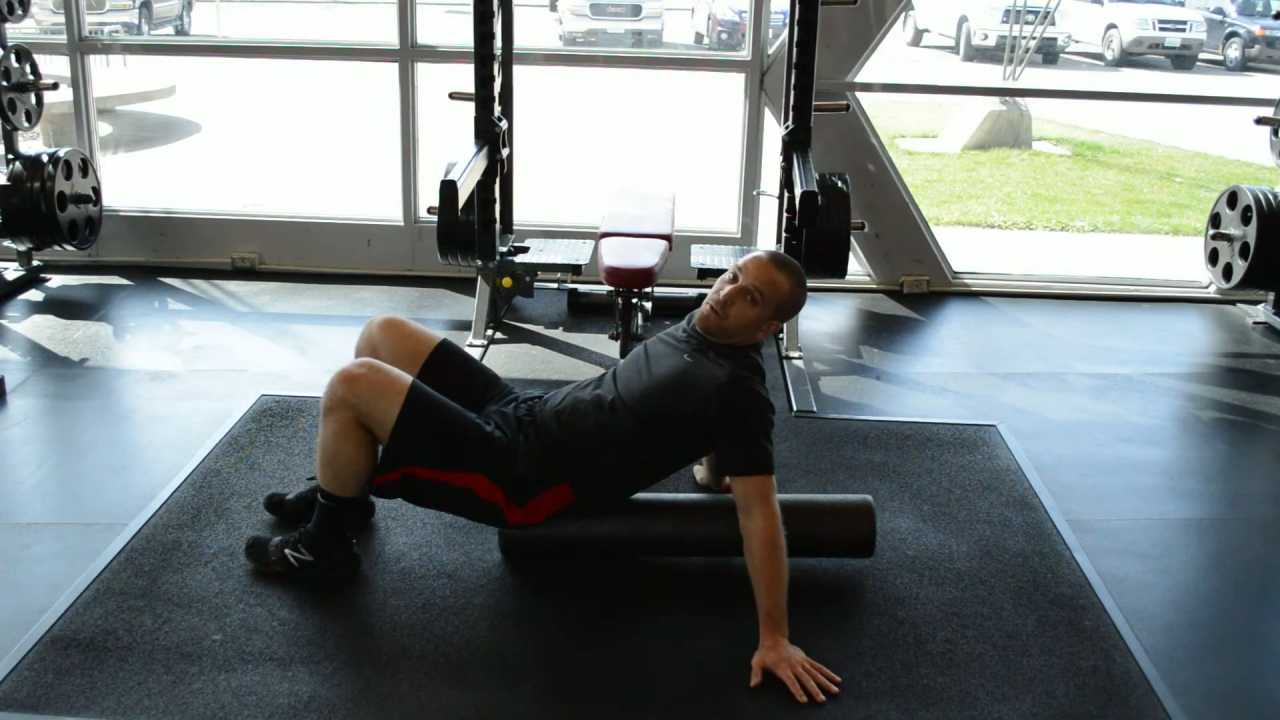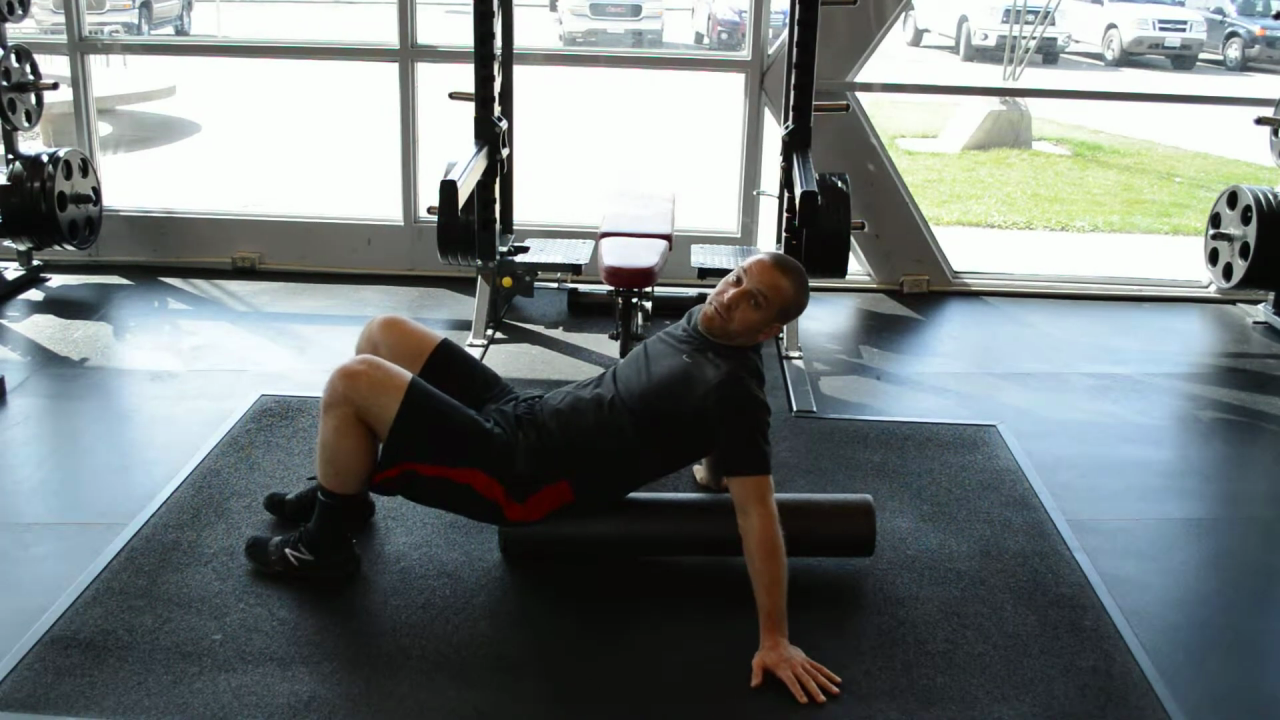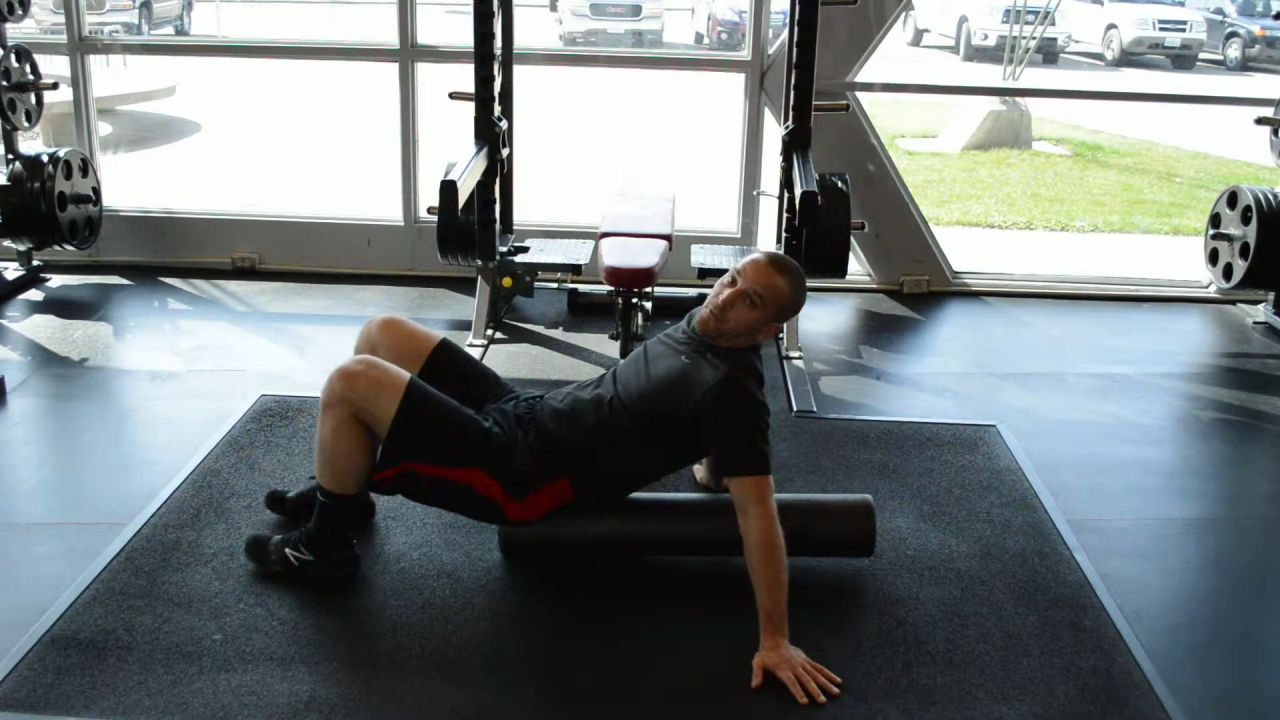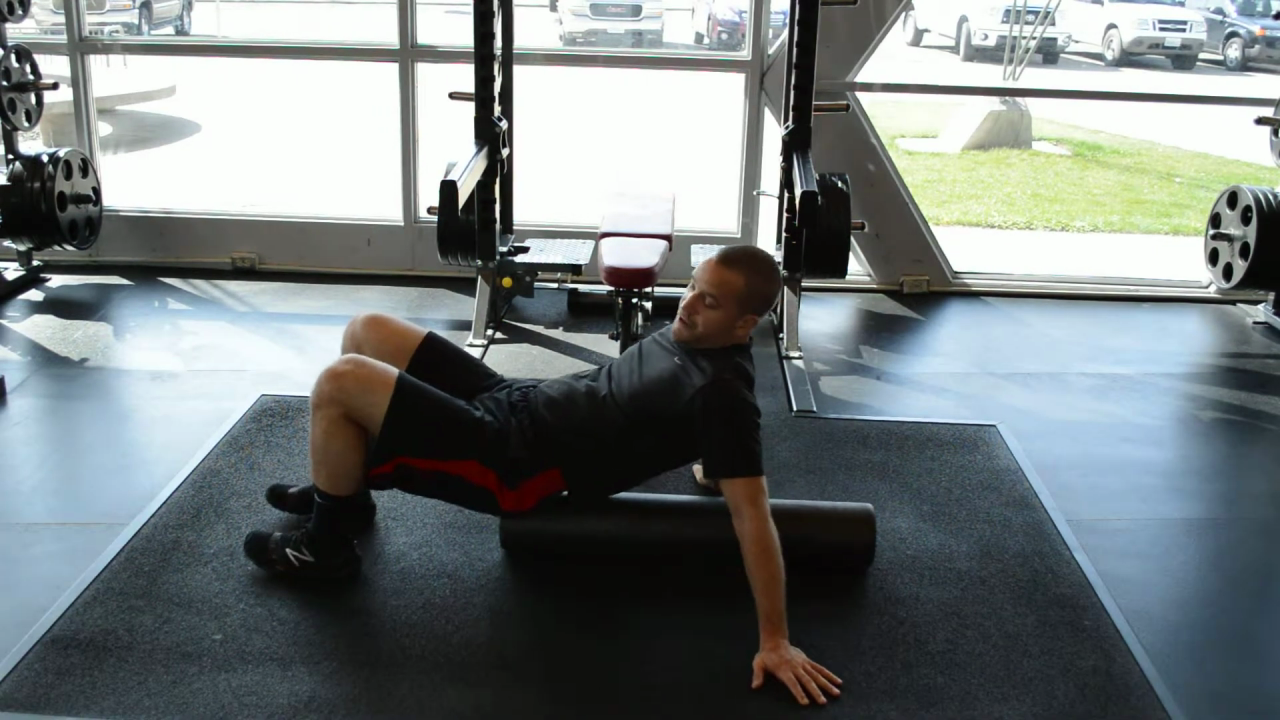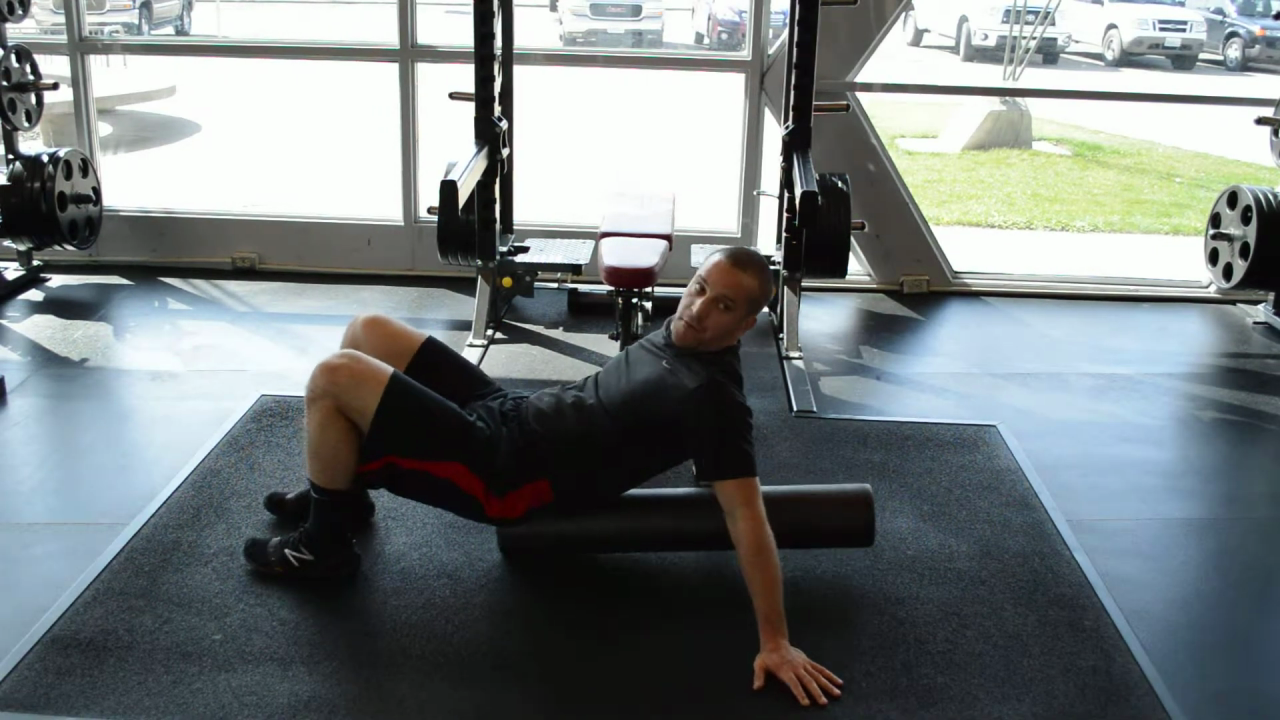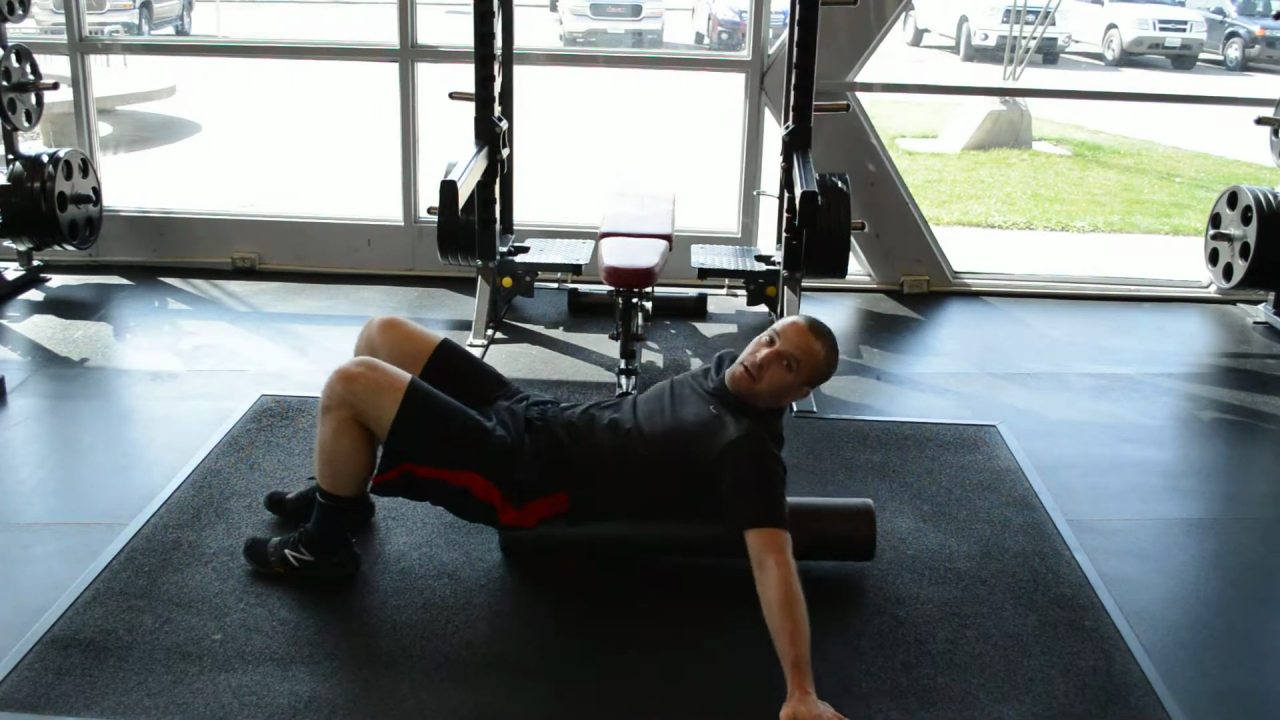
dt=0.5s
person 1, frame 1
left shoulder: (739, 391)
right shoulder: (703, 326)
left elbow: (758, 512)
left wrist: (774, 639)
left hip: (519, 474)
right hip: (521, 416)
left knee: (349, 388)
right knee: (382, 335)
left ankle: (324, 546)
right ankle: (343, 493)
person 1, frame 2
left shoulder: (734, 390)
right shoulder: (704, 323)
left elbow: (755, 512)
left wrist: (774, 638)
left hip: (516, 472)
right hip: (521, 413)
left knee: (350, 383)
right knee: (384, 333)
left ankle: (324, 543)
right ankle: (343, 493)
person 1, frame 3
left shoulder: (733, 392)
right shoulder: (704, 325)
left elbow: (757, 512)
left wrist: (774, 640)
left hip: (517, 470)
right hip: (519, 415)
left knee: (348, 383)
right knee: (381, 334)
left ankle: (324, 544)
right ankle: (344, 493)
person 1, frame 4
left shoulder: (721, 393)
right shoulder: (697, 328)
left elbow: (751, 515)
left wrist: (774, 641)
left hip: (509, 460)
right hip: (513, 403)
left knee: (337, 386)
right knee: (366, 332)
left ankle: (326, 545)
right ankle: (344, 492)
person 1, frame 5
left shoulder: (713, 399)
right shoulder: (683, 331)
left elbow: (746, 518)
left wrist: (774, 642)
left hip: (503, 470)
right hip: (507, 414)
left knee: (332, 377)
right knee: (366, 332)
left ankle: (323, 544)
right ankle: (342, 494)
person 1, frame 6
left shoulder: (749, 448)
right shoulder: (733, 370)
left elbow: (774, 564)
left hip: (519, 476)
right hip: (532, 418)
left knee: (349, 385)
right knee: (382, 333)
left ankle: (323, 544)
right ankle: (342, 497)
